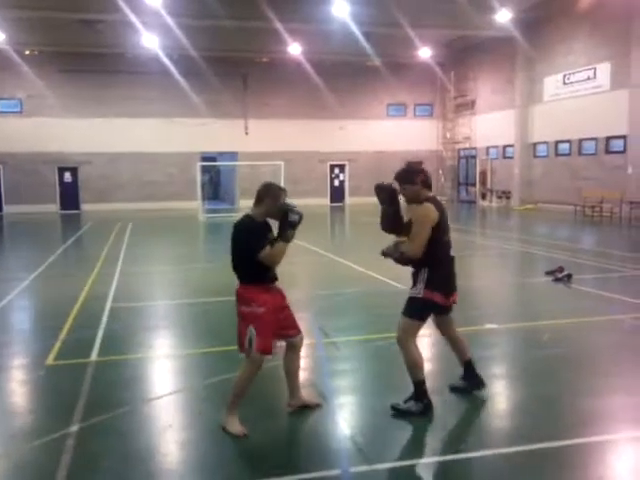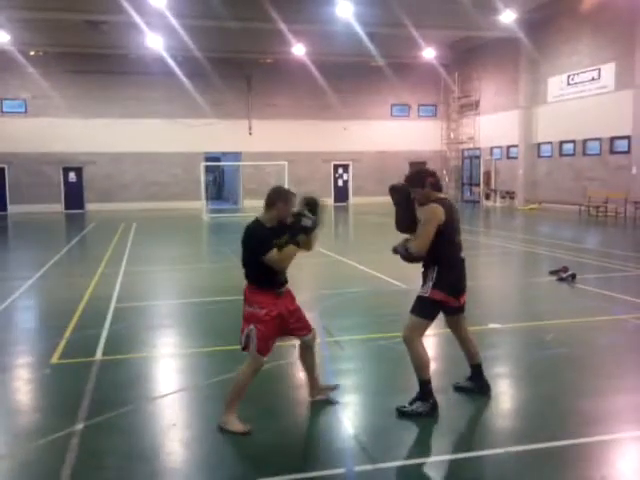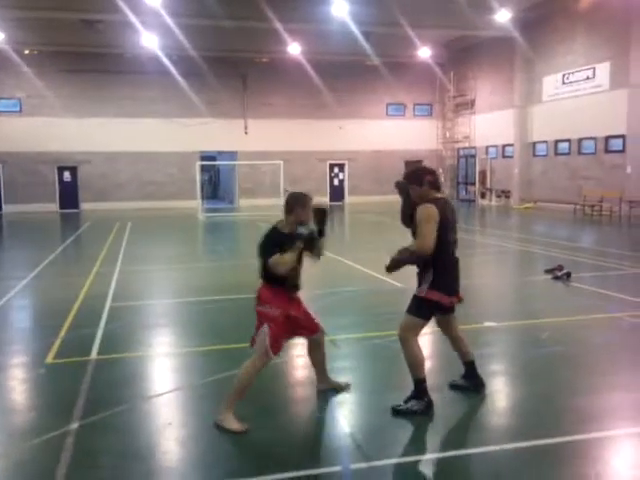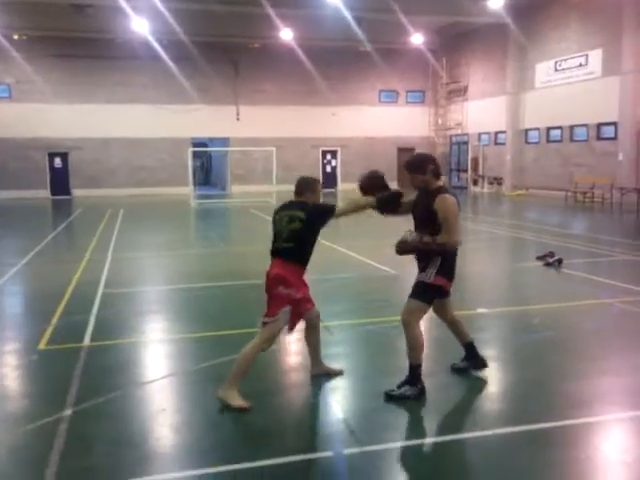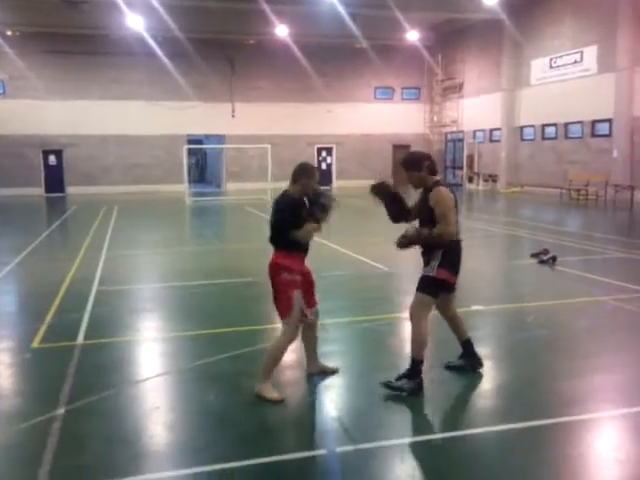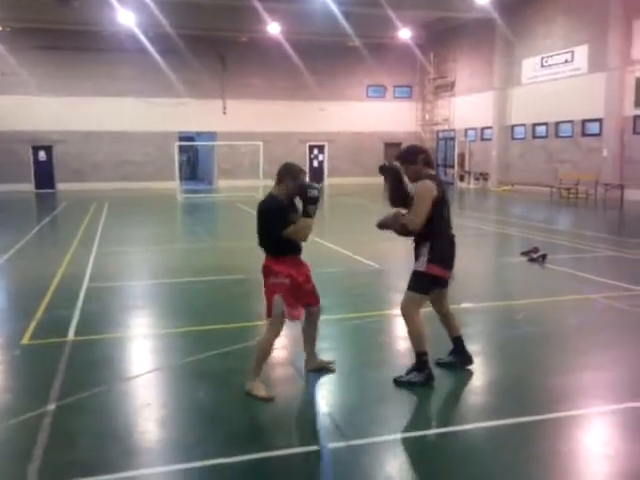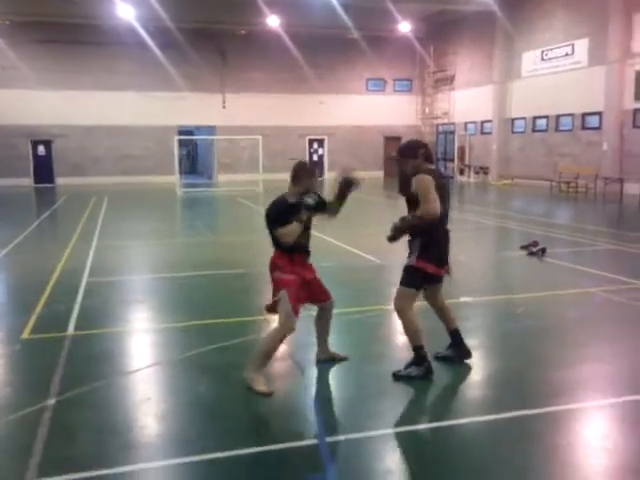
dt=0.2s
person 1, frame 1
left shoulder: (424, 209)
right shoulder: (430, 206)
left elbow: (413, 251)
right elbow: (398, 229)
left wrist: (392, 251)
right wrist: (389, 203)
left hip: (430, 279)
right hip: (442, 275)
left knee: (404, 336)
right knee: (446, 328)
left ankle: (421, 399)
right ankle: (472, 377)
person 1, frame 2
left shoulder: (432, 209)
right shoulder: (446, 206)
left elbow: (418, 249)
right elbow: (422, 234)
left wrist: (402, 248)
left hip: (440, 278)
right hip: (455, 275)
left knee: (411, 335)
right knee: (459, 329)
left ankle: (426, 399)
right ankle: (478, 379)
person 1, frame 3
left shoulder: (428, 209)
right shoulder: (443, 206)
left elbow: (424, 248)
right elbow: (420, 234)
left wrist: (401, 260)
left hip: (435, 279)
right hip: (444, 277)
left knee: (406, 333)
right knee: (448, 328)
left ankle: (421, 397)
right ankle: (472, 377)
person 1, frame 4
left shoulder: (443, 199)
right shoulder: (423, 195)
left elbow: (452, 241)
right elbow: (398, 208)
left wrist: (414, 244)
left hip: (438, 266)
right hip: (433, 263)
left knee: (409, 318)
right knee: (444, 312)
left ankle: (414, 383)
right ankle: (474, 357)
person 1, frame 5
left shoulder: (440, 193)
right shoulder: (428, 192)
left elbow: (450, 232)
right elbow: (409, 215)
left wrist: (415, 237)
right wrist: (389, 196)
left hip: (442, 259)
right hip: (439, 258)
left knee: (418, 312)
right knee: (446, 308)
left ankle: (414, 376)
right ankle: (470, 356)
person 1, frame 6
left shoulder: (425, 185)
right shoulder: (433, 183)
left elbow: (413, 223)
right elbow: (409, 210)
left wrist: (389, 223)
left hip: (432, 253)
right hip: (442, 251)
left knee: (409, 309)
right knee: (440, 305)
left ankle: (422, 369)
right ankle: (460, 353)
person 1, frame 7
left shoulder: (423, 179)
right shoulder: (436, 177)
left elbow: (432, 210)
right elbow: (414, 198)
left wrist: (403, 226)
left hip: (425, 250)
right hip: (437, 248)
left knee: (402, 303)
right knee: (435, 299)
left ankle: (421, 363)
right ankle: (458, 347)
person 2, frame 1
left shoulder: (263, 224)
right shoulder: (245, 228)
left elbow: (275, 252)
right elbow: (272, 259)
left wrist: (286, 228)
right wrist: (287, 229)
left hip: (271, 291)
right hip: (253, 297)
left knee: (295, 341)
right knee: (254, 362)
left ankle: (295, 397)
right ankle: (230, 415)
person 2, frame 2
left shoulder: (283, 226)
right shoulder: (254, 232)
left elbow: (307, 246)
right elbow: (281, 262)
left wrist: (308, 229)
right wrist: (297, 234)
left hip: (281, 294)
right hip: (259, 300)
left knee: (308, 337)
right knee: (255, 361)
left ankle: (315, 387)
right ankle: (228, 414)
person 2, frame 3
left shoulder: (298, 232)
right shoulder: (271, 237)
left elbow: (316, 254)
right elbow: (280, 268)
left wrist: (320, 226)
right wrist: (298, 242)
left hip: (289, 298)
right hip: (272, 300)
left knee: (317, 335)
right knee: (260, 360)
left ankle: (325, 381)
right ankle: (225, 413)
person 2, frame 4
left shoulder: (283, 210)
right shoulder: (314, 210)
right elbow: (349, 208)
right wrist: (373, 201)
left hip: (288, 275)
right hip: (285, 278)
left knee: (313, 318)
right knee: (267, 338)
left ankle: (317, 366)
right ankle: (228, 388)
person 2, frame 5
left shoulder: (298, 200)
right shoulder: (286, 204)
left elbow: (307, 228)
right elbow: (305, 236)
left wrist: (318, 212)
right wrist: (319, 214)
left hip: (296, 264)
right hip: (286, 267)
left knee: (311, 316)
right knee: (292, 329)
left ankle: (312, 363)
right ankle: (264, 382)
person 2, frame 6
left shoulder: (288, 200)
right shoulder: (269, 207)
left elbow: (303, 228)
right elbow: (302, 234)
left wrist: (310, 201)
right wrist: (310, 205)
left hip: (296, 264)
right hip: (278, 269)
left knee: (314, 310)
right knee: (275, 327)
left ankle: (312, 359)
right ankle: (253, 380)
person 2, frame 7
left shoulder: (307, 199)
right shoulder: (277, 207)
left elbow: (333, 211)
right elbow: (286, 238)
left wrist: (344, 190)
right wrist: (303, 213)
left hip: (302, 264)
right hip: (285, 268)
left knee: (326, 304)
right knee: (286, 325)
left ankle: (323, 350)
right ankle: (254, 371)
